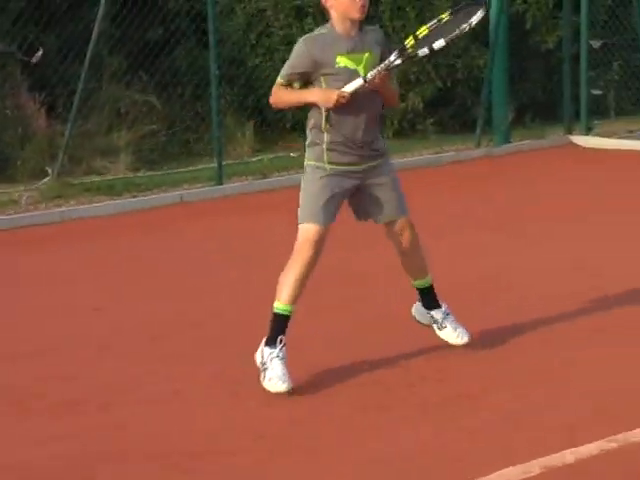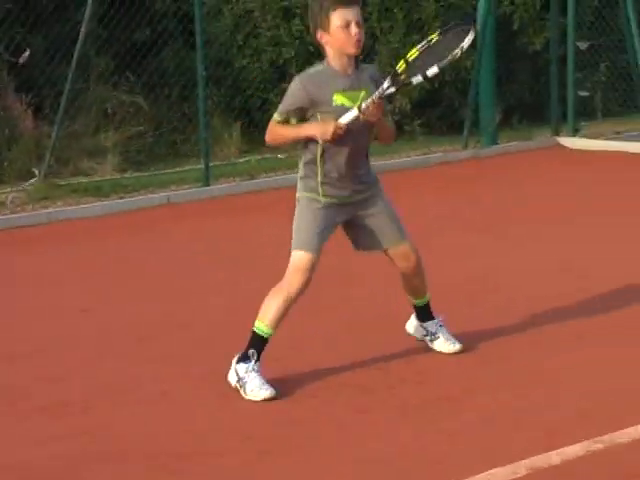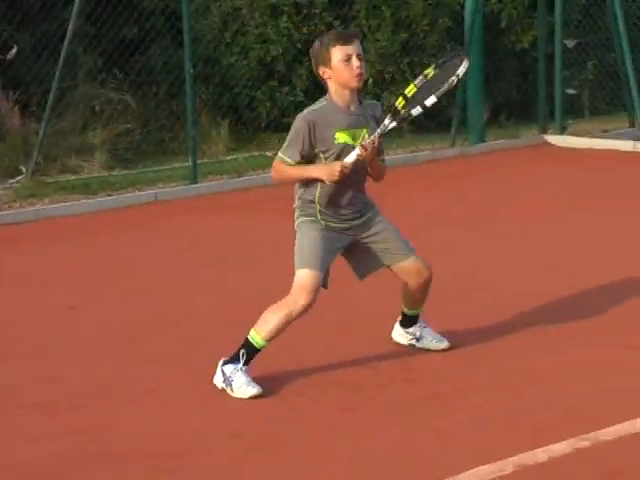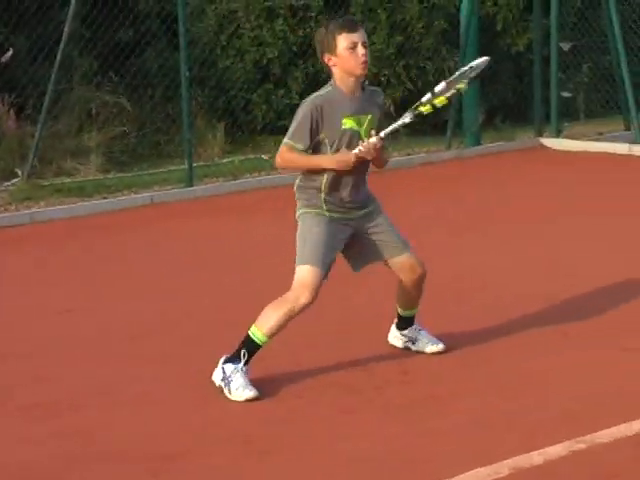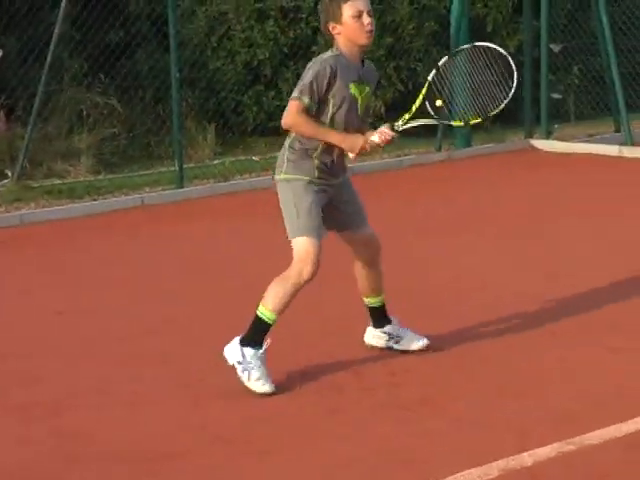
dt=0.1s
person 1, frame 1
left shoulder: (375, 36)
right shoulder: (312, 46)
left elbow: (392, 93)
right elbow: (276, 96)
left wrist: (385, 84)
right wrist: (317, 95)
left hip: (373, 159)
right hip: (325, 164)
left knee: (407, 236)
right knee: (307, 249)
left ankle: (430, 307)
right ankle: (272, 347)
person 1, frame 2
left shoulder: (371, 77)
right shoulder: (307, 85)
left elbow: (388, 137)
right elbow: (272, 135)
left wrist: (378, 119)
right wrist: (313, 129)
left hip: (364, 190)
right hip: (319, 195)
left knee: (409, 260)
right knee: (298, 278)
left ankle: (424, 321)
right ankle: (246, 362)
person 1, frame 3
left shoulder: (372, 112)
right shoulder: (311, 119)
left elbow: (379, 174)
right elbow: (279, 171)
left wrist: (374, 159)
right wrist: (322, 171)
left hip: (362, 215)
right hip: (318, 219)
left knee: (419, 274)
right knee: (302, 297)
left ankle: (409, 327)
right ankle: (233, 364)
person 1, frame 4
left shoulder: (375, 99)
right shoulder: (316, 106)
left elbow: (381, 163)
right elbow: (283, 158)
left wrist: (377, 153)
right wrist: (332, 160)
left hip: (361, 207)
right hip: (319, 210)
left knee: (414, 271)
right knee: (304, 293)
left ankle: (404, 329)
right ankle: (234, 363)
person 1, frame 5
left shoulder: (368, 72)
right shoulder: (324, 66)
right elbow: (290, 118)
left wrist: (375, 136)
right wrist: (345, 140)
left hip: (333, 176)
right hip: (300, 175)
left knee: (368, 247)
right knee: (306, 266)
left ankle: (382, 326)
right ankle: (247, 346)
